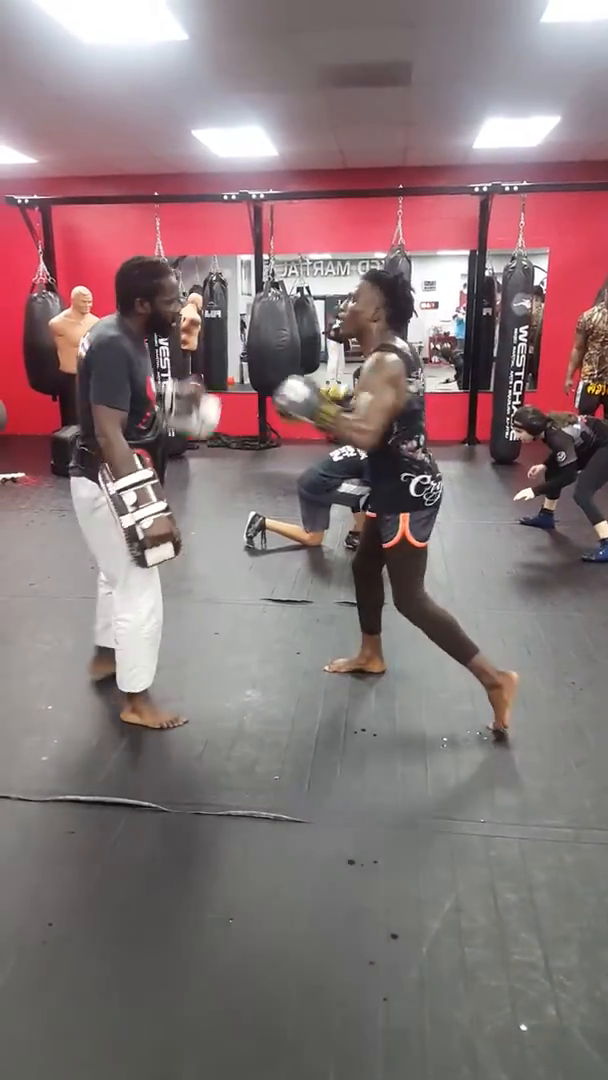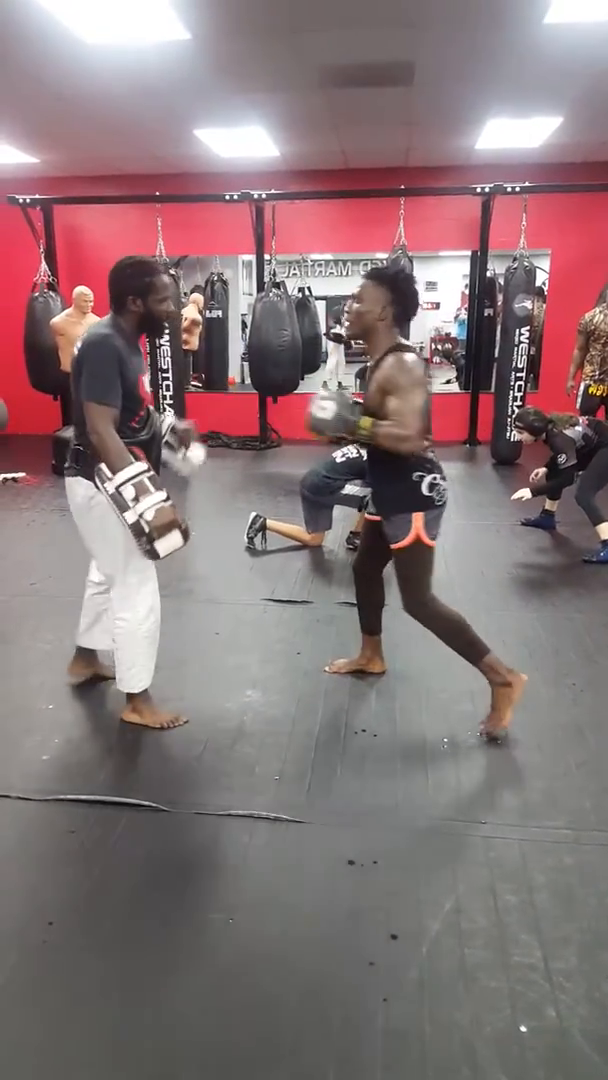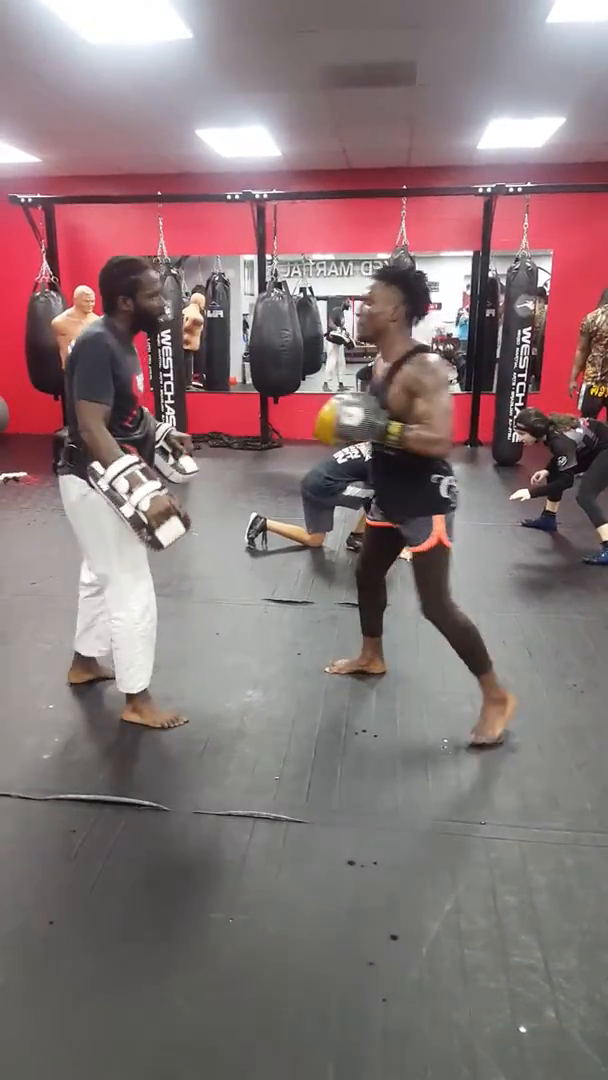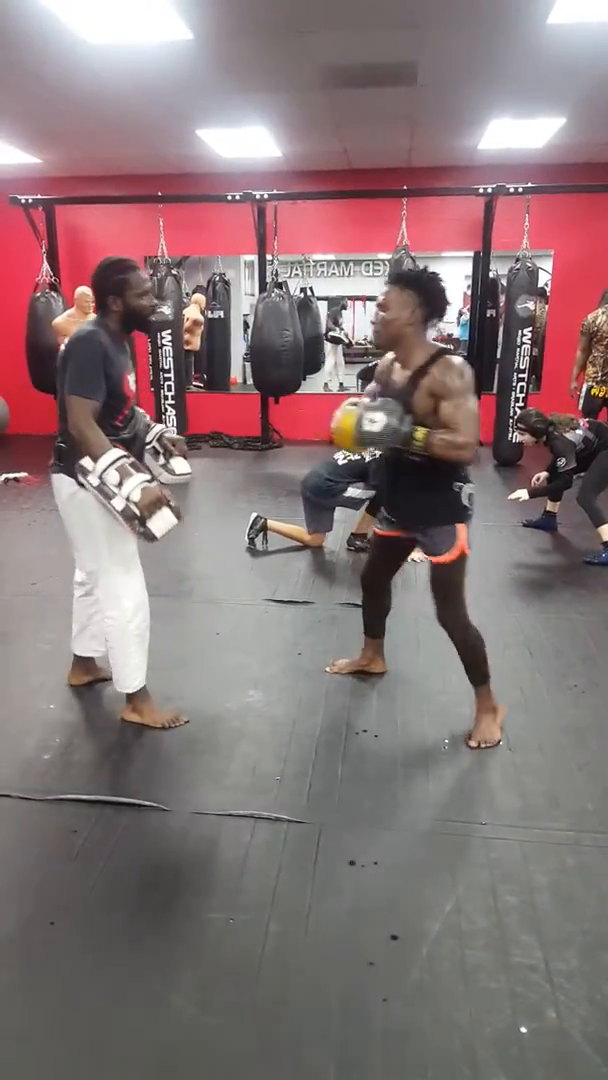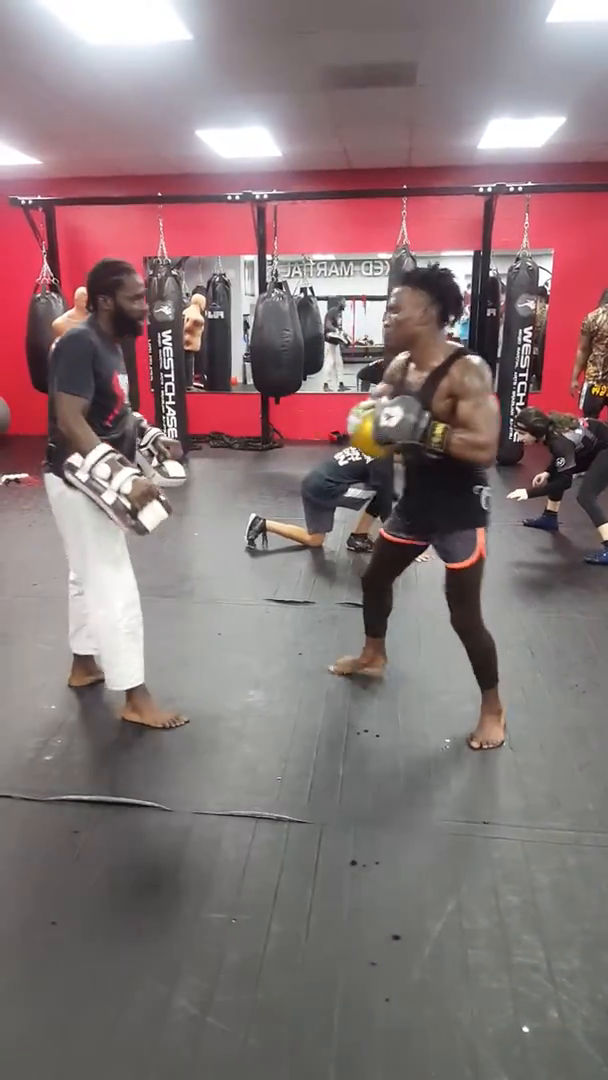
dt=0.1s
person 1, frame 1
left shoulder: (384, 364)
right shoulder: (396, 353)
left elbow: (363, 433)
left wrist: (312, 407)
right wrist: (327, 403)
left hip: (405, 490)
right hip: (402, 483)
left knee: (410, 598)
right knee: (365, 566)
left ankle: (494, 679)
right ankle: (370, 654)
person 1, frame 2
left shoulder: (401, 366)
right shoulder: (383, 358)
left elbow: (408, 440)
left wrist: (354, 422)
right wrist: (345, 414)
left hip: (414, 492)
right hip: (389, 489)
left knee: (418, 600)
right knee: (365, 569)
left ankle: (502, 679)
right ankle: (371, 655)
person 1, frame 3
left shoulder: (424, 367)
right shoulder: (384, 362)
left elbow: (439, 441)
right elbow: (377, 415)
left wrist: (378, 426)
right wrist: (350, 416)
left hip: (426, 496)
right hip: (394, 493)
left knee: (436, 604)
right knee: (368, 571)
left ankle: (495, 693)
right ankle: (371, 656)
person 1, frame 4
left shoulder: (450, 371)
right shoulder: (388, 366)
left elbow: (466, 447)
right elbow: (369, 410)
left wrist: (404, 432)
right wrist: (362, 420)
left hip: (444, 506)
right hip: (401, 498)
left knee: (450, 611)
right knee: (373, 578)
left ankle: (488, 706)
right ankle: (372, 656)
person 1, frame 5
left shoulder: (469, 371)
right shoulder: (401, 366)
left elbow: (485, 449)
right elbow: (377, 410)
left wrist: (421, 429)
right wrist: (378, 421)
left hip: (459, 510)
right hip: (415, 502)
left knee: (465, 617)
right knee: (374, 578)
left ankle: (492, 708)
right ankle: (373, 655)
person 2, frame 1
left shoulder: (120, 333)
right shoulder: (114, 348)
right elbow: (108, 435)
left hip: (113, 481)
right hip: (108, 485)
left knee: (118, 576)
right knee: (139, 591)
left ankle: (106, 655)
right ankle: (135, 700)
person 2, frame 2
left shoulder: (120, 339)
right shoulder: (105, 347)
right elbow: (100, 433)
left wrist: (165, 428)
right hip: (102, 486)
left knee: (108, 574)
right knee: (136, 591)
left ankle: (86, 657)
right ankle: (136, 700)
person 2, frame 3
left shoulder: (116, 339)
right shoulder: (98, 346)
right elbow: (92, 430)
right hip: (97, 485)
left knee: (100, 575)
right knee: (131, 590)
left ankle: (85, 661)
right ankle: (136, 700)
person 2, frame 4
left shoulder: (114, 342)
right shoulder: (89, 345)
right elbow: (81, 426)
right wrist: (134, 487)
right hip: (87, 484)
left knee: (94, 576)
right knee: (122, 588)
left ankle: (83, 663)
right ankle: (137, 700)
person 2, frame 5
left shoulder: (106, 343)
right shoulder: (79, 345)
right elbow: (70, 423)
right hip: (78, 482)
left knee: (89, 575)
right knee: (113, 585)
left ankle: (83, 663)
right ankle: (136, 698)
